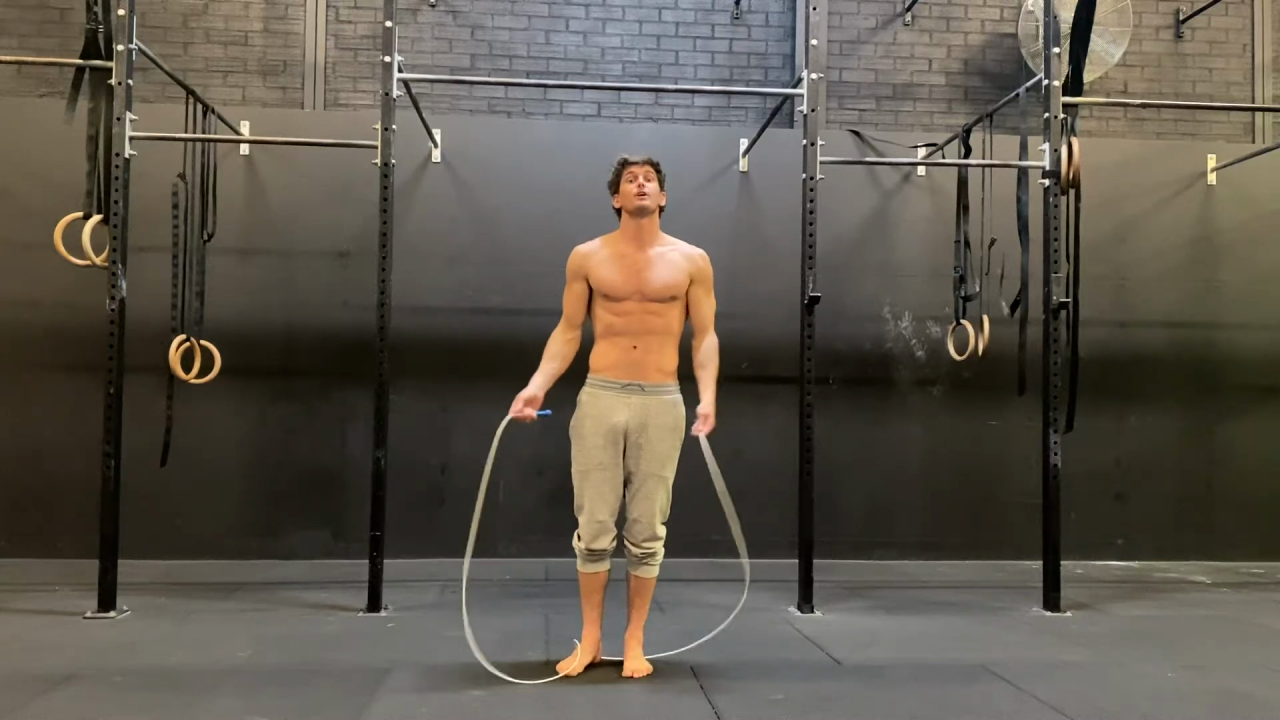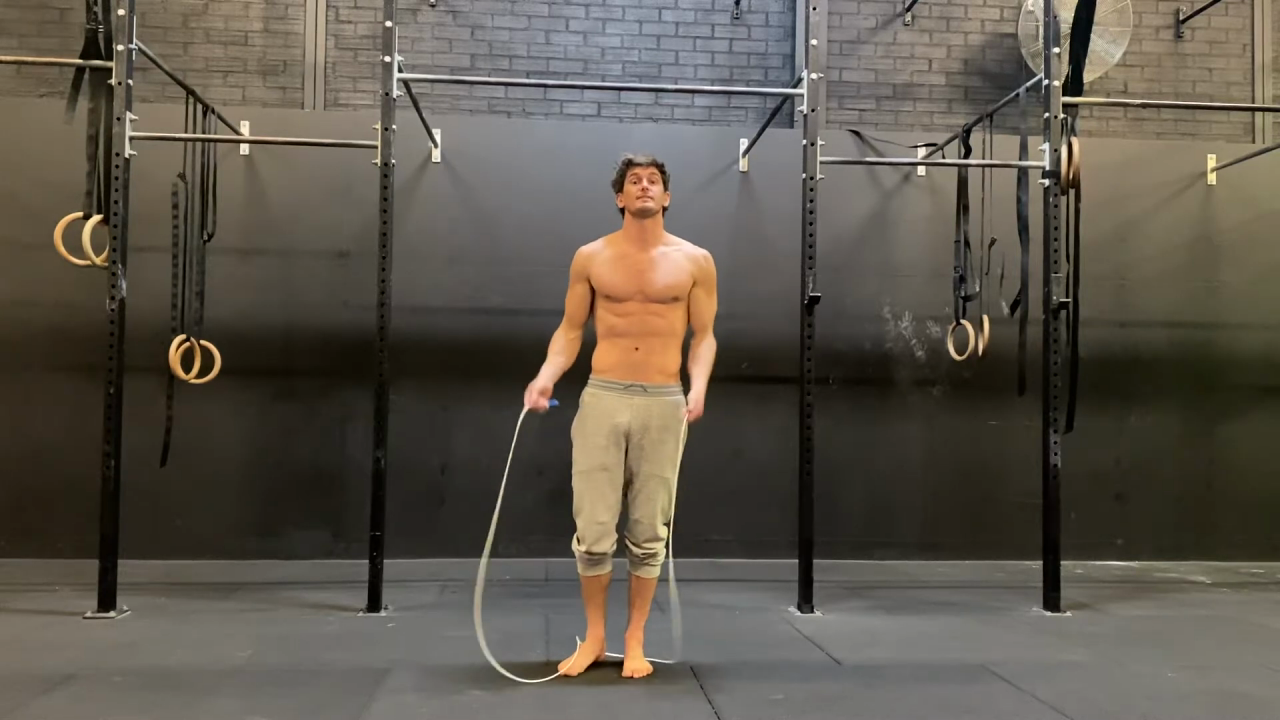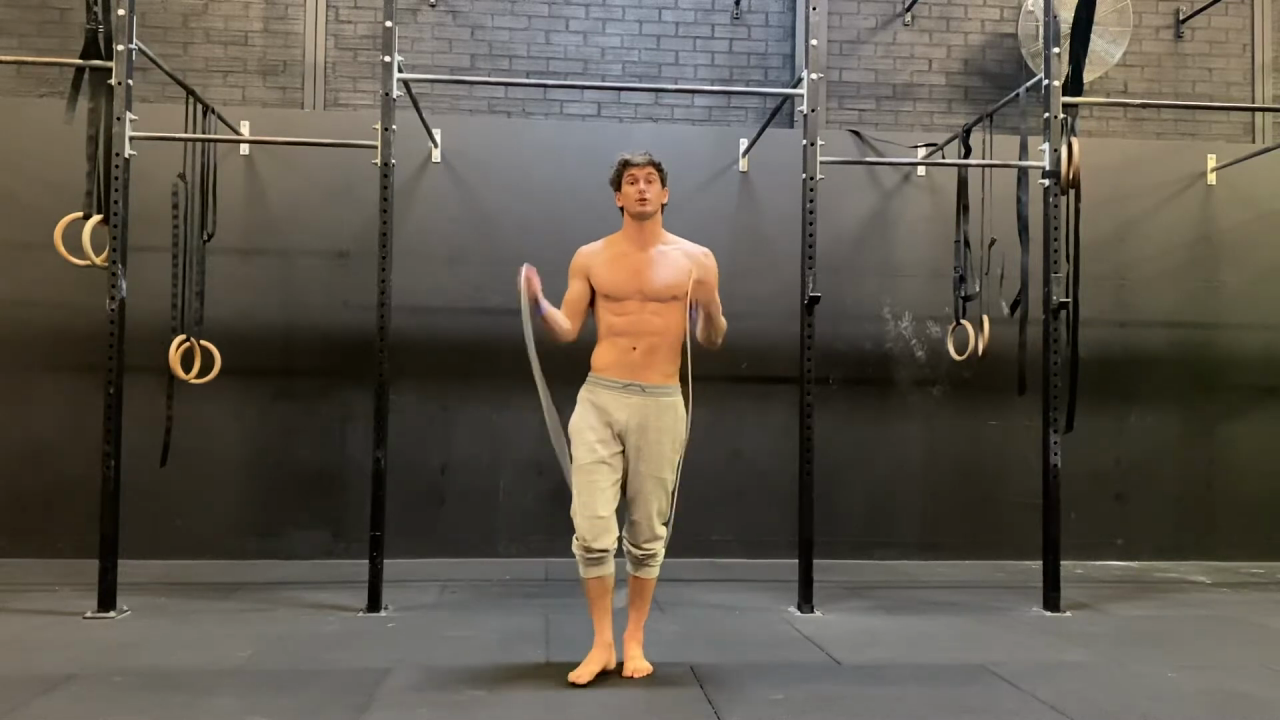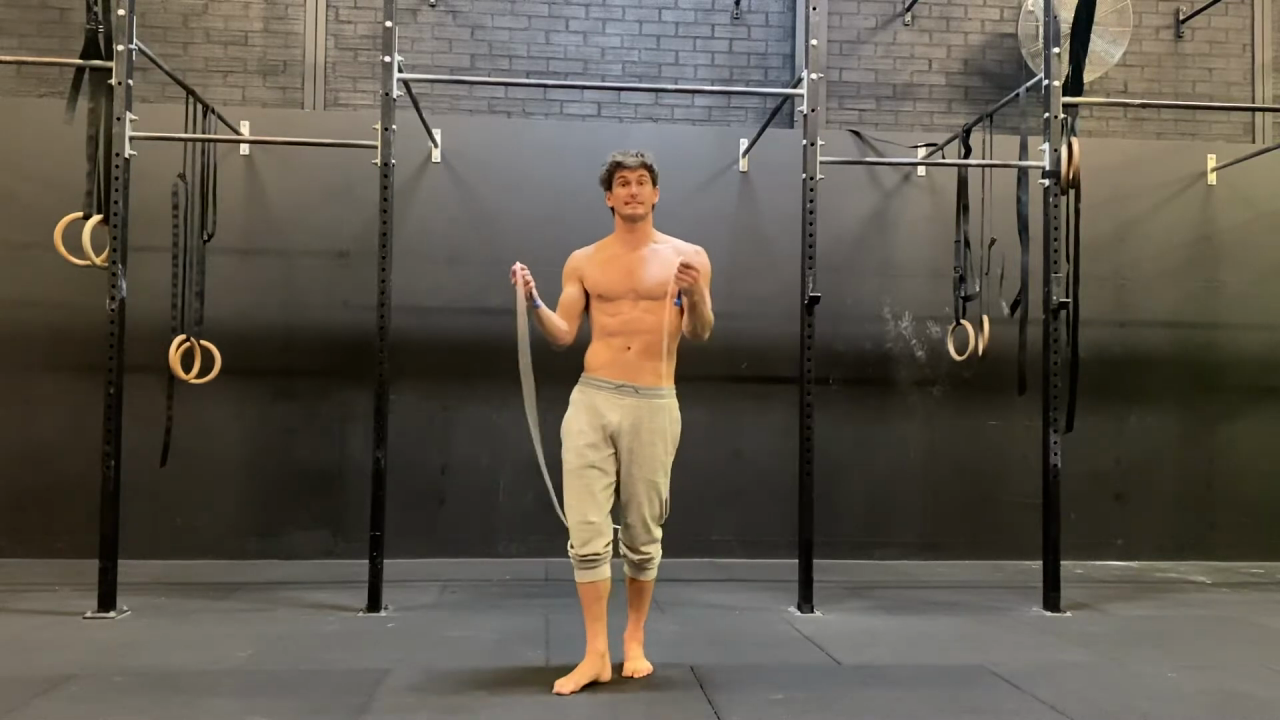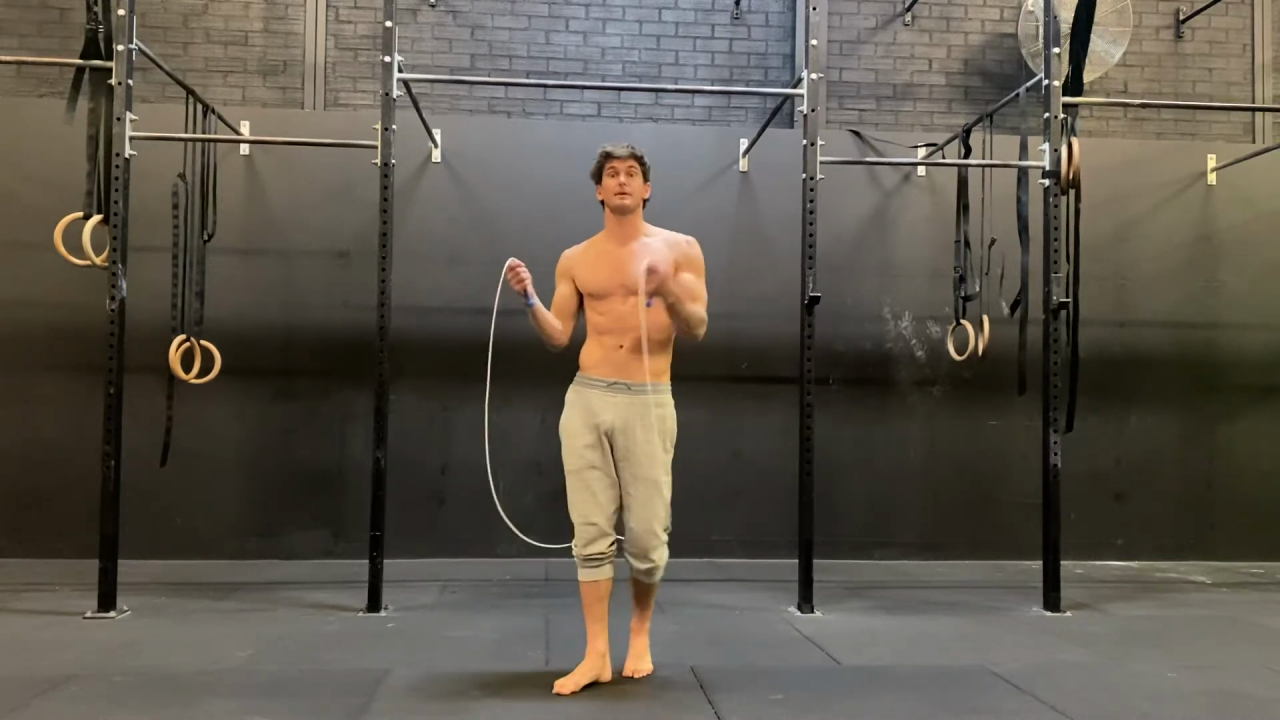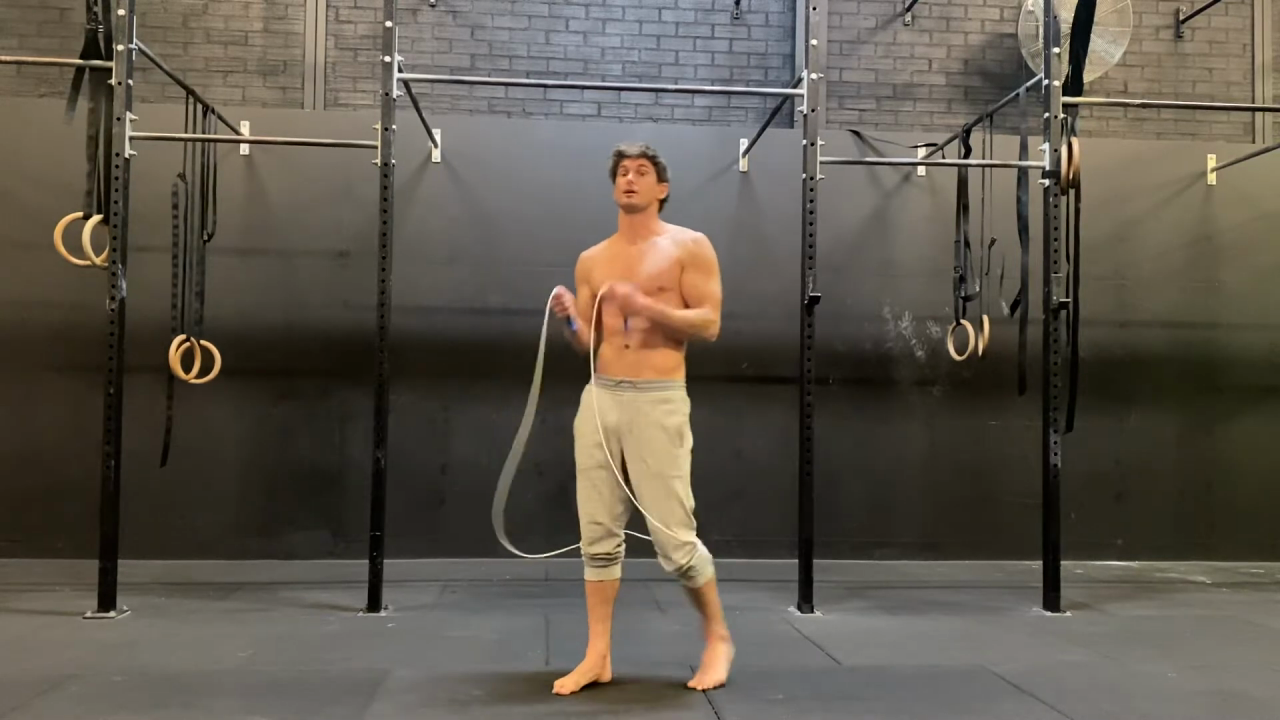
dt=0.3s
person 1, frame 1
left shoulder: (692, 261)
right shoulder: (586, 257)
left elbow: (704, 336)
right elbow: (568, 331)
left wrist: (707, 396)
right wrist: (537, 386)
left hip: (663, 403)
right hip: (600, 399)
left knee: (647, 530)
right knee: (594, 527)
left ankle: (634, 642)
right ankle: (590, 639)
person 1, frame 2
left shoulder: (695, 261)
right shoulder: (590, 257)
left elbow: (704, 336)
right elbow: (571, 329)
left wrist: (697, 387)
right wrist: (546, 376)
left hip: (663, 405)
right hip: (601, 400)
left knee: (648, 532)
right knee: (593, 528)
left ankle: (634, 641)
right ankle: (594, 635)
person 1, frame 3
left shoulder: (694, 257)
right shoulder: (590, 256)
left elbow: (711, 339)
right elbow: (567, 328)
left wrist: (712, 309)
right wrist: (538, 302)
left hip: (660, 404)
right hip: (599, 399)
left knee: (647, 532)
right knee: (592, 527)
left ankle: (634, 640)
right ankle: (602, 644)
person 1, frame 4
left shoulder: (687, 255)
right shoulder: (583, 260)
left elbow: (700, 333)
right elbow: (563, 334)
left wrist: (697, 295)
right wrist: (534, 301)
left hip: (654, 405)
right hip: (591, 401)
left knee: (643, 534)
right knee: (588, 532)
left ankle: (634, 640)
right ankle: (596, 654)
person 1, frame 5
left shoulder: (679, 248)
right shoulder: (574, 259)
left elbow: (698, 325)
right elbow: (557, 337)
left wrist: (668, 294)
right wrist: (531, 300)
left hip: (647, 403)
right hip: (584, 400)
left knee: (647, 534)
right knee: (590, 533)
left ankle: (641, 629)
right ankle: (596, 654)
person 1, frame 6
left shoulder: (689, 246)
right shoulder: (592, 260)
left elbow: (709, 324)
right elbow: (587, 343)
left wrist: (648, 307)
right wrist: (570, 318)
left hip: (660, 402)
right hip: (599, 400)
left knee: (673, 536)
right knee: (599, 534)
left ankle: (717, 634)
right ankle: (597, 655)
